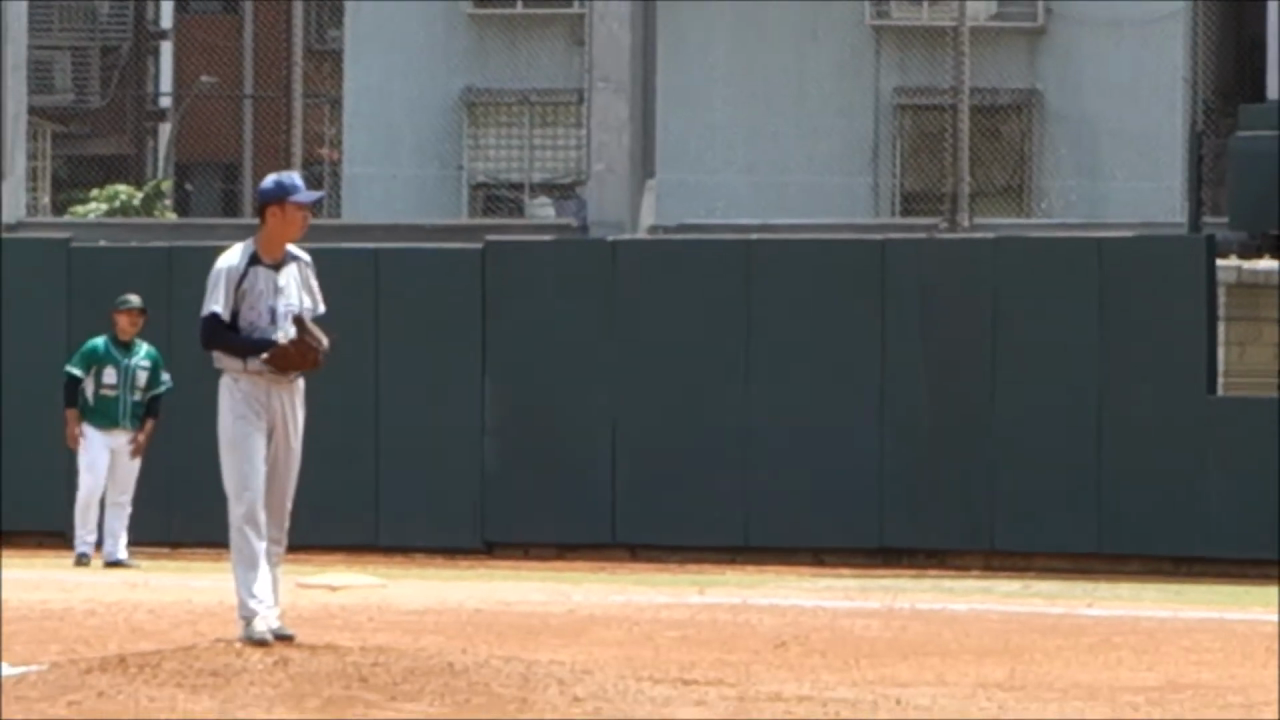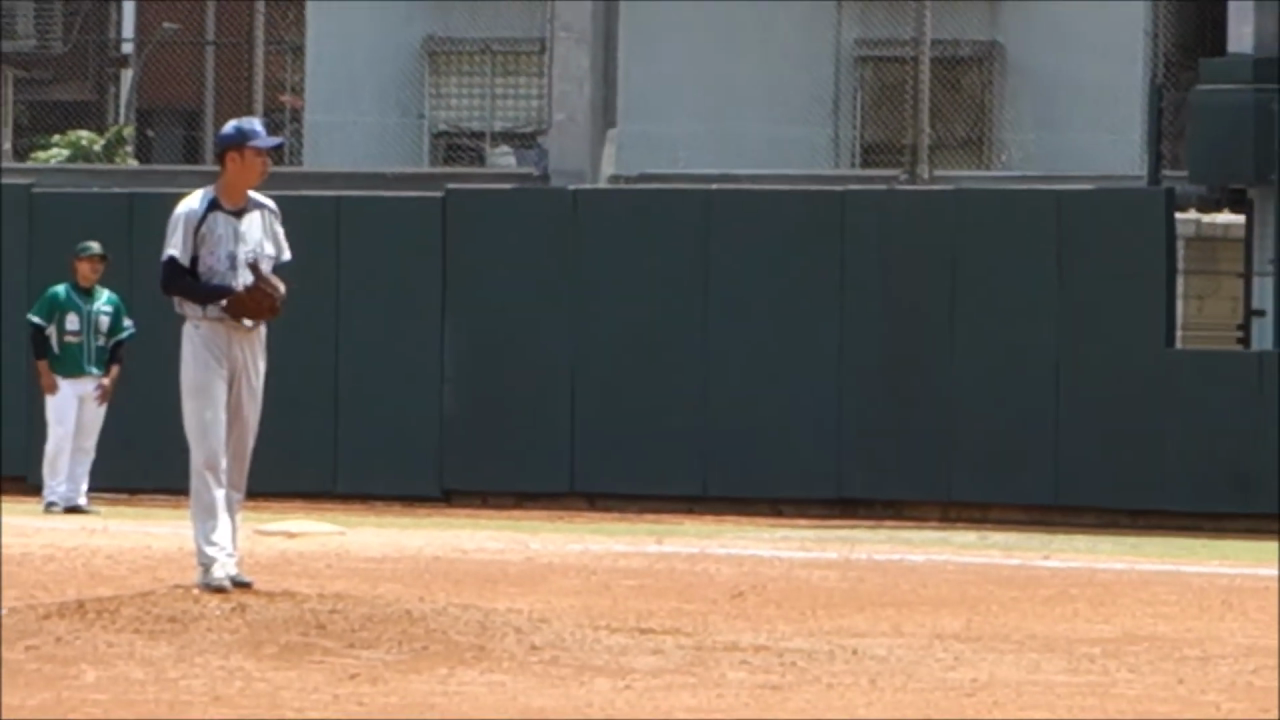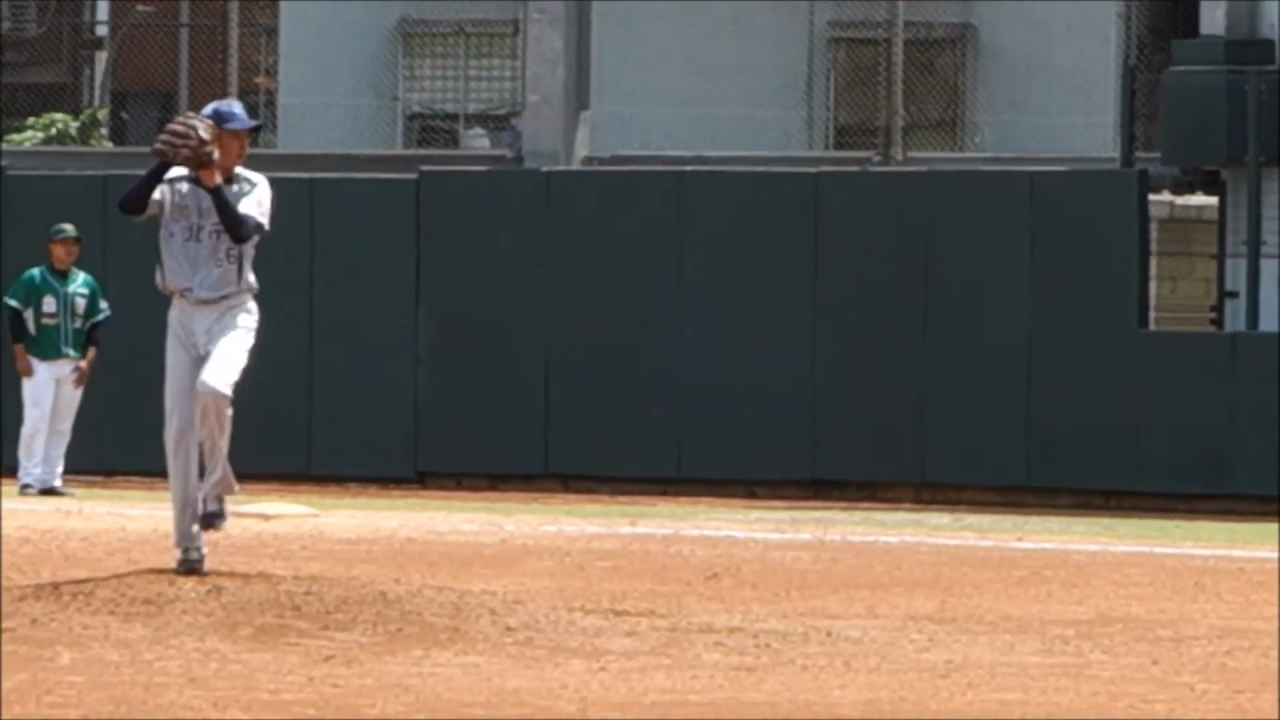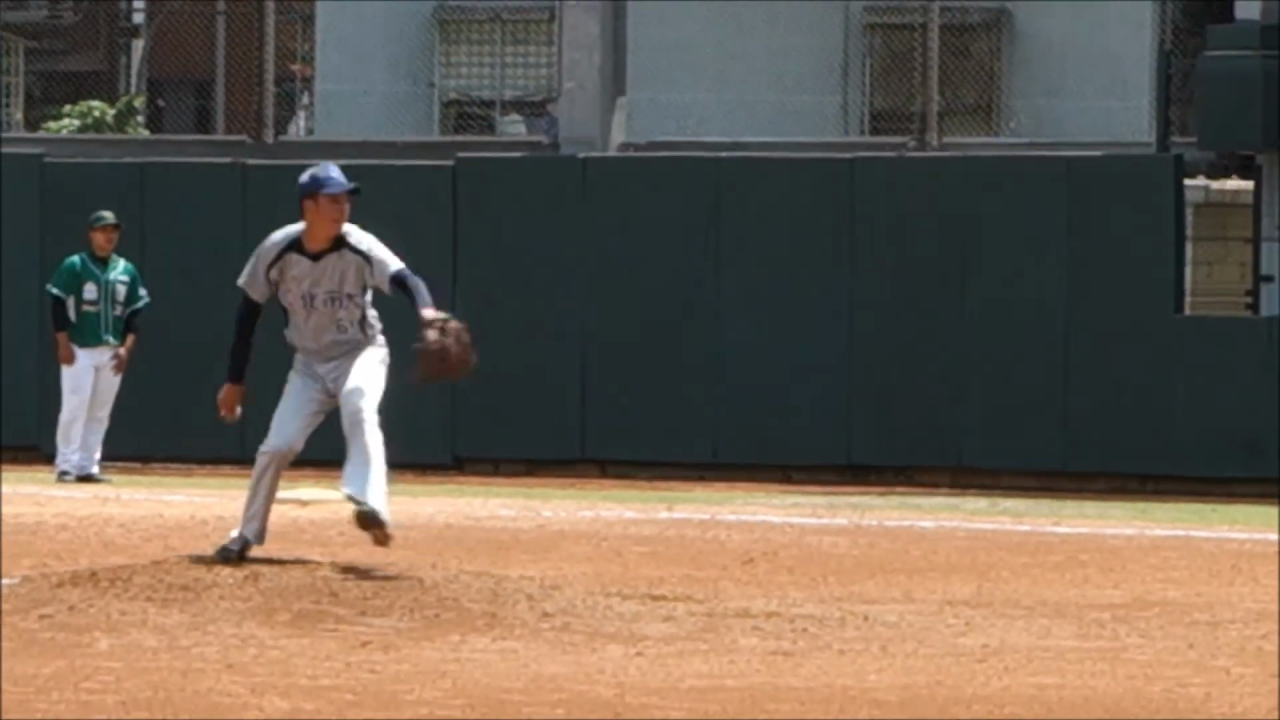
dt=0.7s
person 1, frame 1
left shoulder: (301, 264)
right shoulder: (233, 265)
right elbow: (210, 335)
right wrist: (270, 345)
left hip: (289, 391)
right hip: (244, 391)
left knee: (279, 506)
right knee: (248, 504)
left ankle: (268, 609)
right ankle: (256, 613)
person 1, frame 2
left shoulder: (267, 212)
right shoulder: (193, 211)
right elbow: (170, 280)
right wrist: (228, 292)
left hip: (251, 340)
right hip: (206, 337)
left knee: (238, 452)
right knee: (209, 449)
left ankle: (226, 558)
right ankle: (213, 560)
person 1, frame 3
left shoulder: (253, 185)
right shoulder: (172, 184)
left elbow: (241, 232)
right elbow: (128, 206)
left wrist: (215, 183)
right wrist: (166, 162)
left hip: (233, 313)
right hip: (185, 314)
left knee: (213, 387)
right knee: (179, 429)
left ankle: (217, 481)
right ankle: (190, 543)
person 1, frame 4
left shoulder: (359, 247)
right shoulder: (277, 249)
left elbow: (405, 279)
right elbow: (248, 311)
left wrist: (427, 312)
right wrist: (234, 379)
left hip: (361, 354)
right hip: (310, 364)
left knee: (358, 402)
right knee: (276, 449)
left ankle: (370, 505)
right ankle: (249, 534)
person 2, frame 1
left shoulder: (150, 355)
right shoulder: (95, 348)
left elbow: (155, 398)
right elbow: (72, 384)
left wrist: (145, 433)
right wrist: (72, 424)
left hip: (130, 436)
right hip: (95, 431)
left knee: (122, 496)
right knee: (91, 488)
left ankle: (115, 552)
right ankle: (84, 547)
person 2, frame 2
left shoulder: (112, 301)
right shoulder: (56, 295)
left elbow: (119, 343)
right elbow: (38, 334)
left wrist: (111, 377)
right wrist: (45, 373)
left hip: (96, 382)
right hip: (62, 380)
left knee: (86, 443)
right knee: (59, 438)
left ankle: (75, 497)
right ankle: (53, 496)
person 2, frame 3
left shoulder: (88, 283)
right shoulder: (33, 278)
left elbow: (95, 325)
right elbow: (15, 317)
left wrist: (88, 360)
right wrist: (21, 356)
left hip: (73, 364)
right hip: (39, 362)
left knee: (62, 425)
right knee: (36, 421)
left ankle: (50, 479)
right ankle: (28, 478)
person 2, frame 4
left shoulder: (128, 270)
right shoulder: (73, 265)
left elbow: (134, 312)
right elbow: (58, 305)
left wrist: (127, 347)
right wrist: (63, 344)
left hip: (112, 352)
right hip: (79, 349)
left knee: (100, 413)
right knee: (74, 408)
left ankle: (88, 466)
right ankle: (66, 465)
